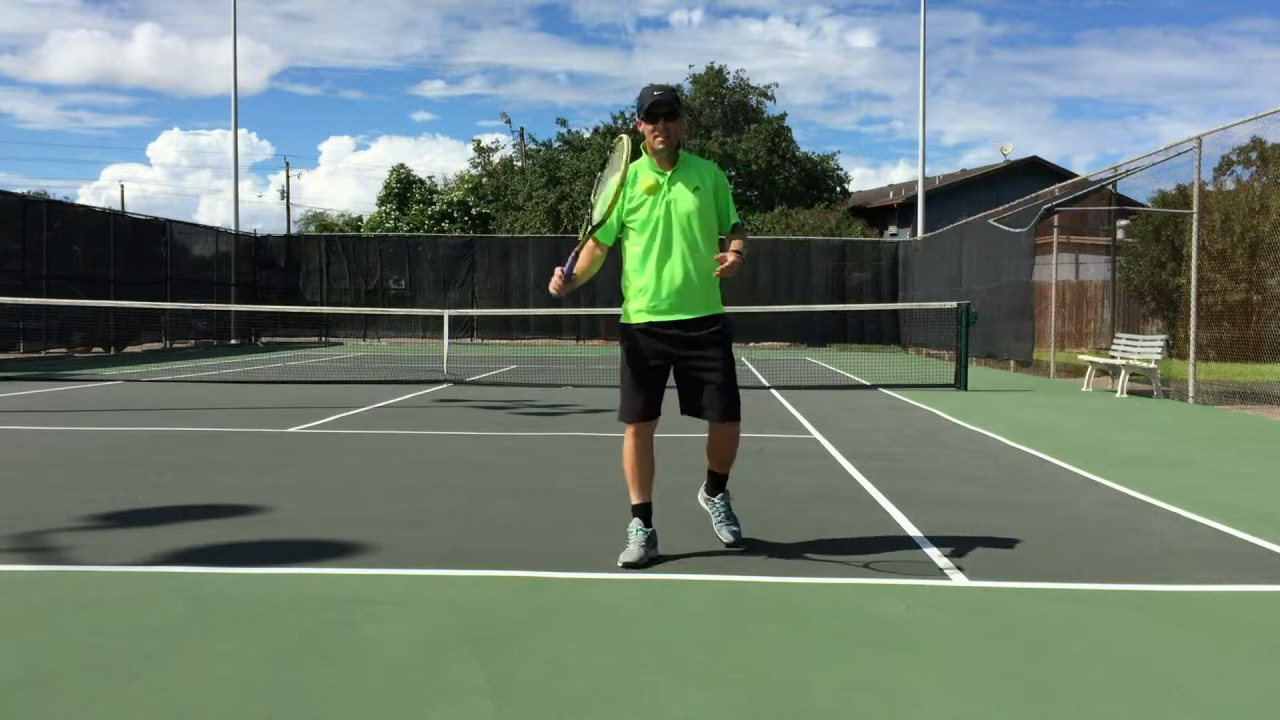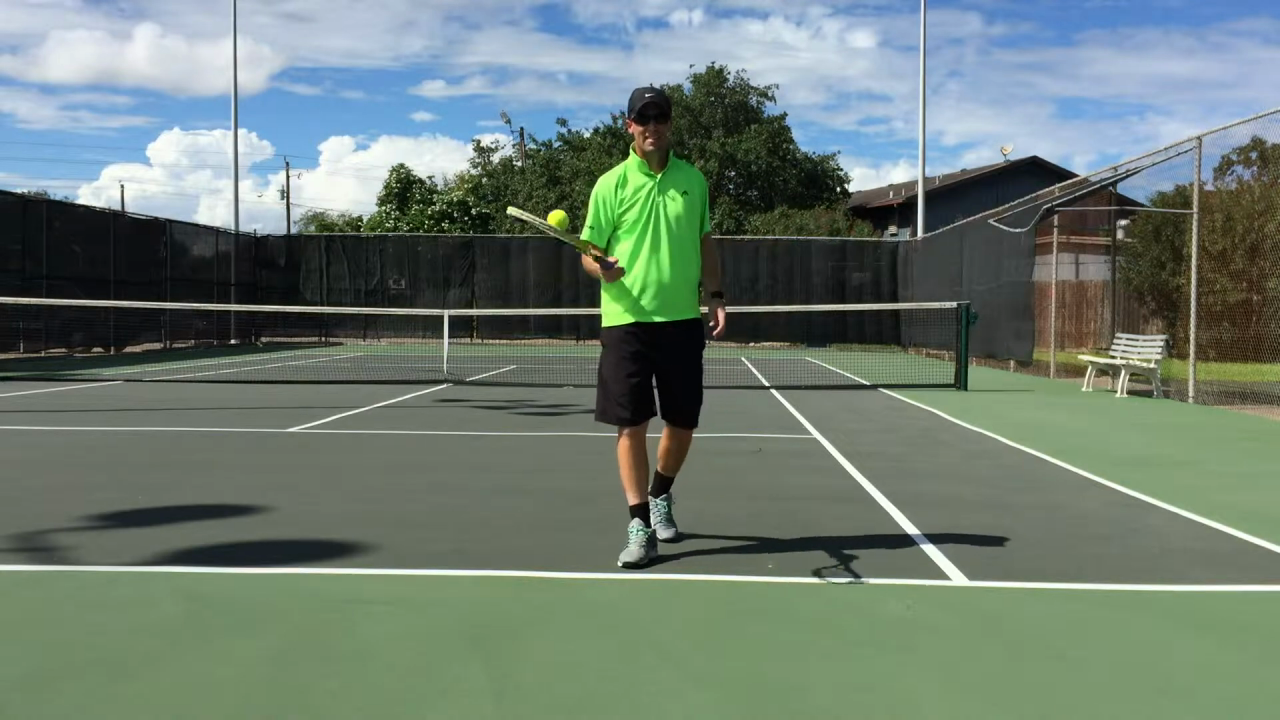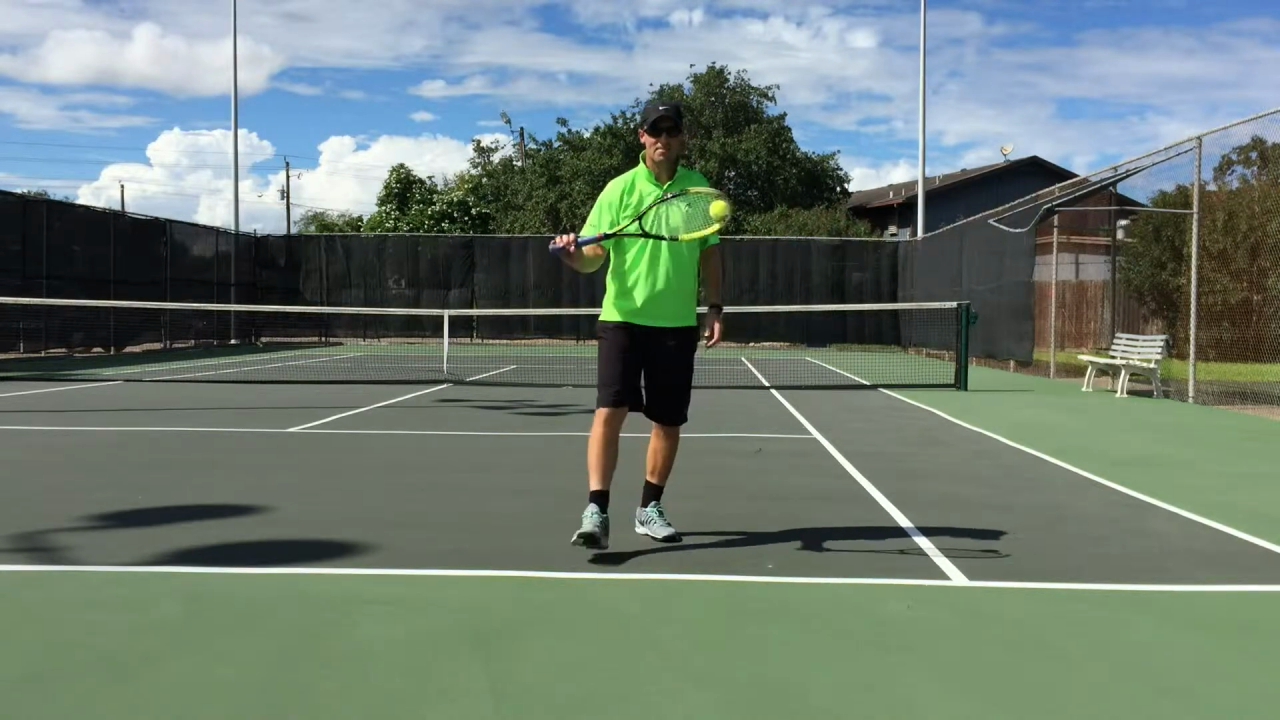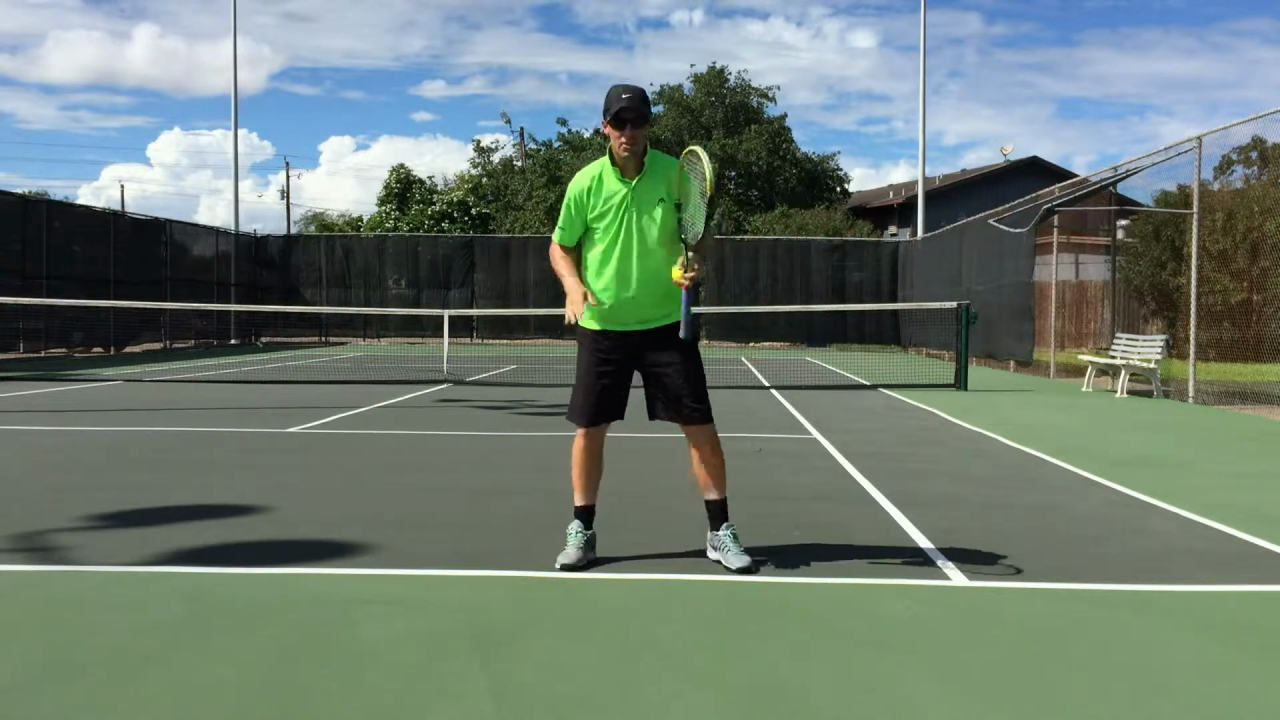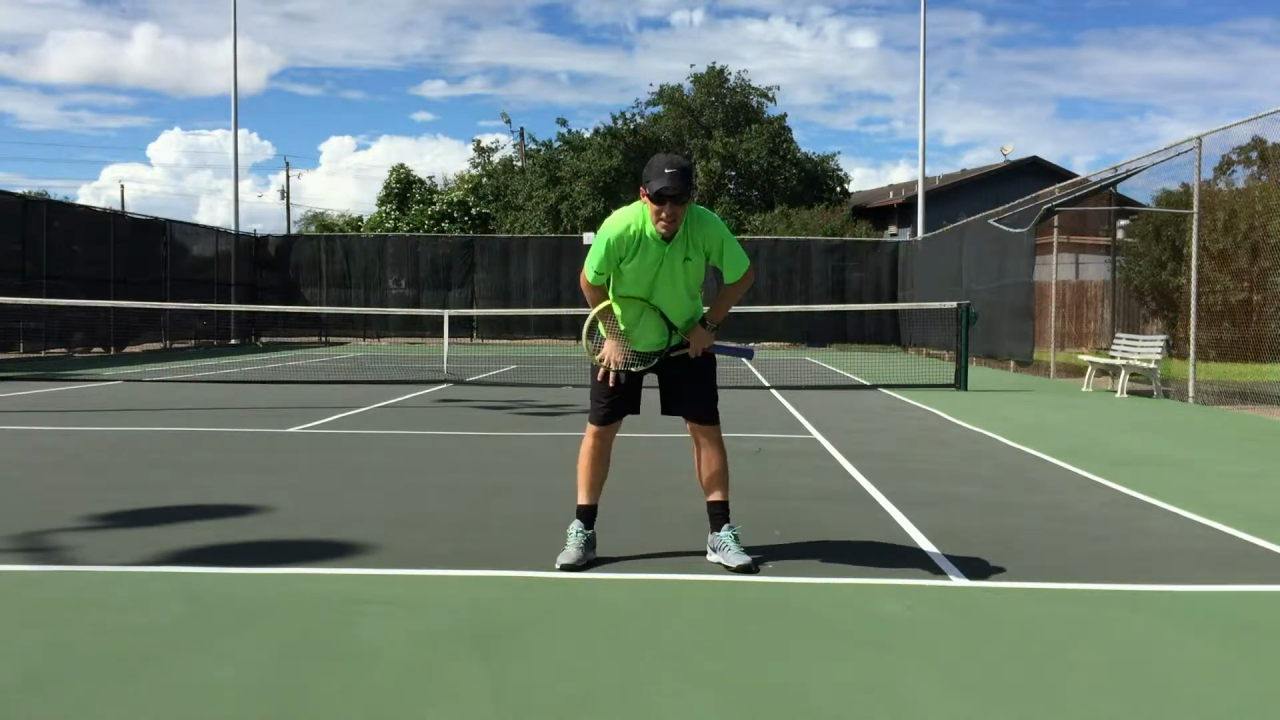
dt=1s
person 1, frame 1
left shoulder: (710, 174)
right shoulder: (626, 181)
left elbow: (734, 227)
right elbow: (598, 243)
left wrist: (735, 252)
right wrist: (572, 278)
left hip: (704, 317)
right hip: (644, 320)
left knee: (726, 419)
right knee: (638, 424)
left ankle: (715, 492)
right ankle: (642, 530)
person 1, frame 2
left shoulder: (694, 179)
right shoulder: (611, 184)
left elbow: (705, 243)
right elbow: (589, 252)
left wrist: (714, 293)
right wrist: (600, 269)
left hip: (682, 320)
right hip: (627, 321)
left knee: (682, 425)
right knee: (632, 425)
left ankle: (659, 495)
right ankle: (640, 528)
person 1, frame 3
left shoulder: (700, 189)
right shoulder: (619, 189)
left elbow: (710, 255)
right elbow: (595, 252)
left wrist: (714, 307)
right wrist: (575, 253)
left hip: (678, 325)
right hip: (623, 319)
left knee: (668, 422)
right knee: (609, 412)
left ankle: (649, 509)
right ankle: (596, 512)
person 1, frame 4
left shoulder: (675, 173)
right shoulder: (585, 183)
right elbow: (560, 247)
left wrist: (693, 261)
right wrist: (573, 288)
left hip: (667, 325)
right hip: (604, 327)
left knee: (699, 426)
right knee: (589, 428)
left ankle: (720, 532)
right ankle: (582, 532)
person 1, frame 5
left shoulder: (708, 227)
right shoulder: (618, 228)
left elbow: (742, 276)
right elbow: (591, 281)
left wrist: (709, 324)
left hip: (687, 336)
left knee: (706, 428)
right knee: (600, 428)
left ankle: (721, 534)
right ankle: (582, 533)
